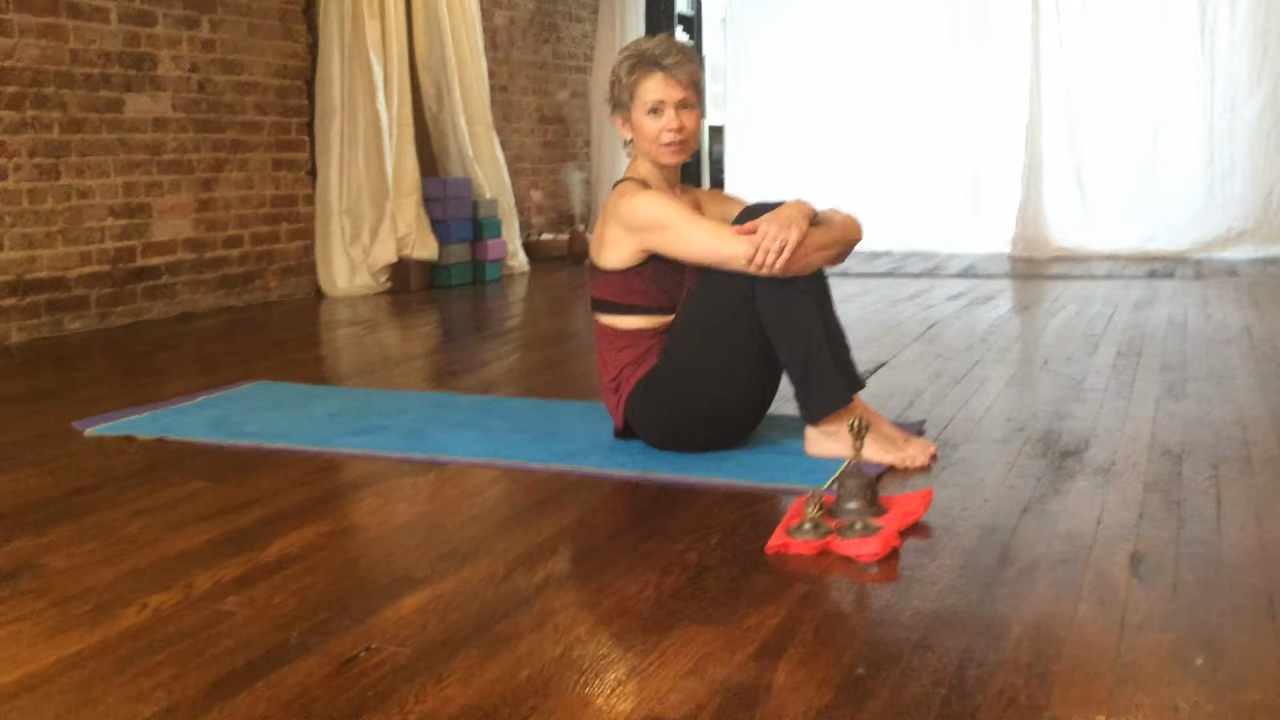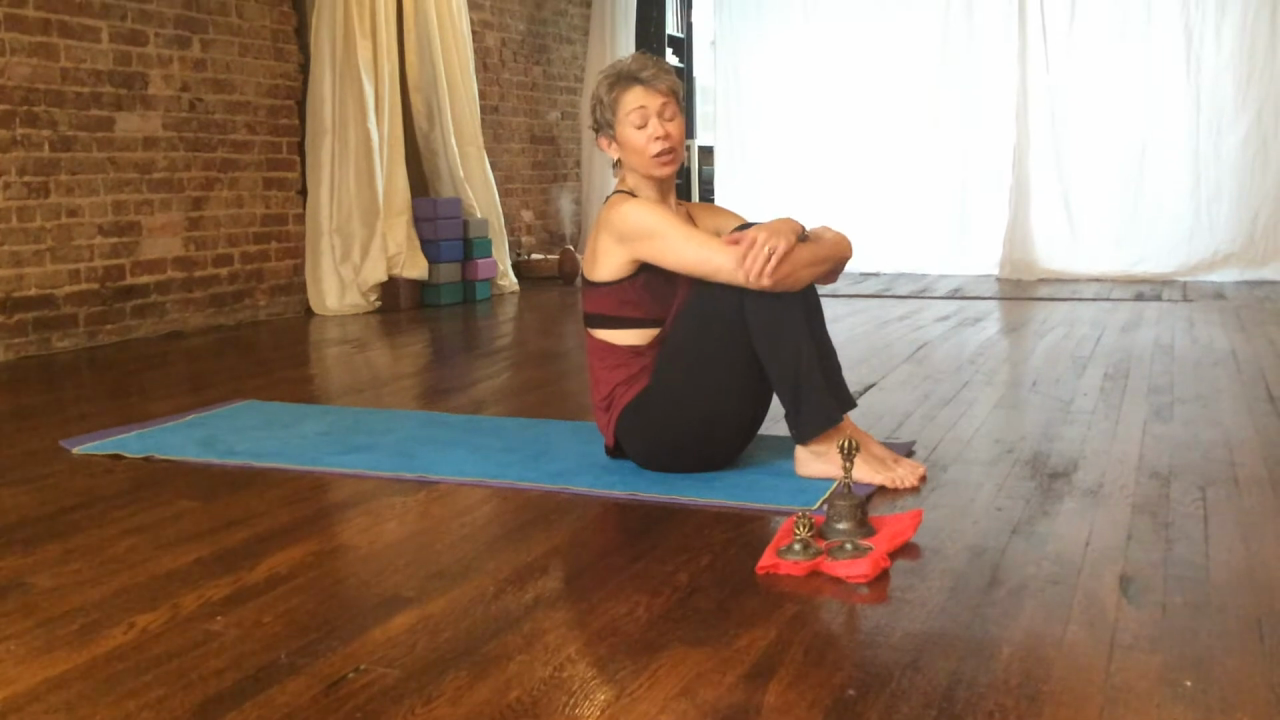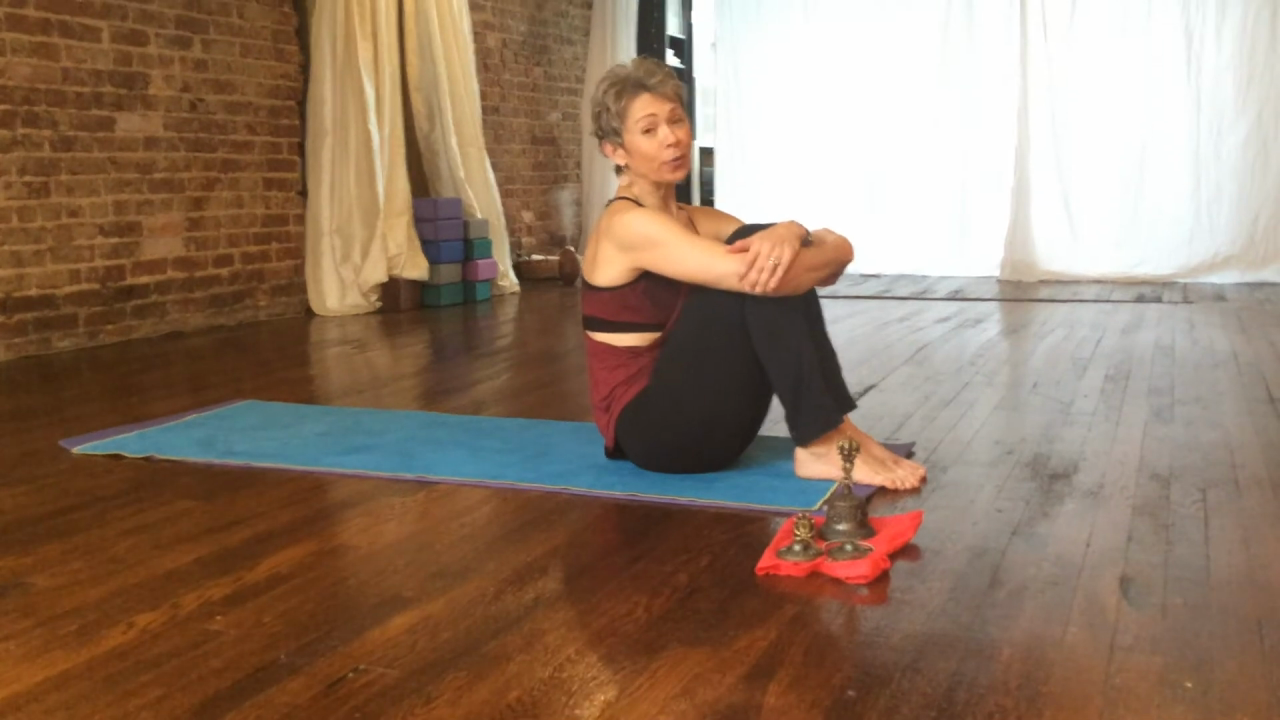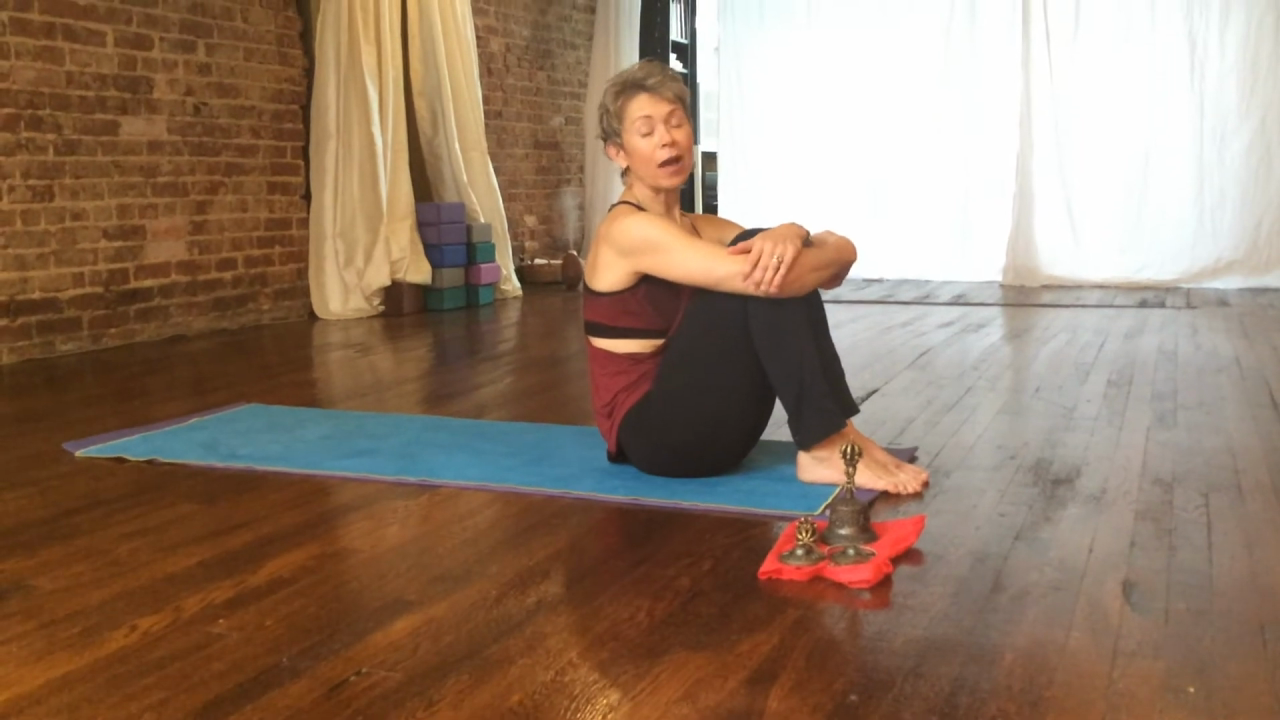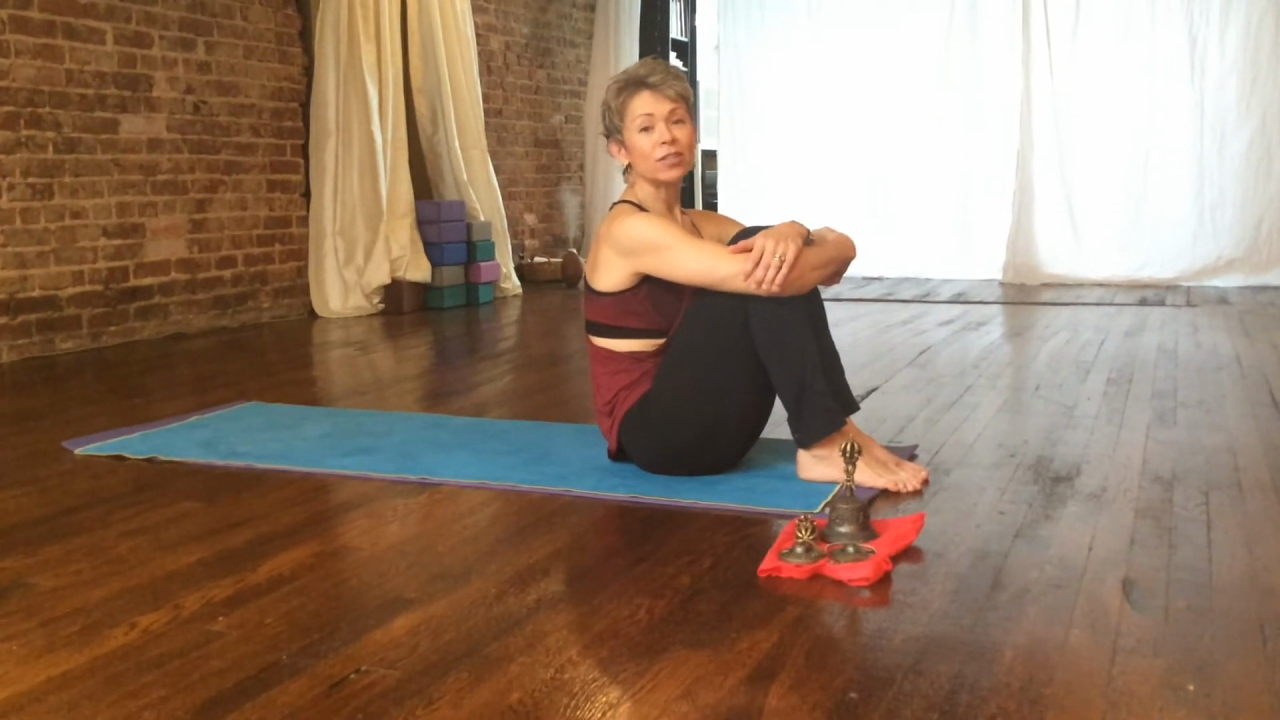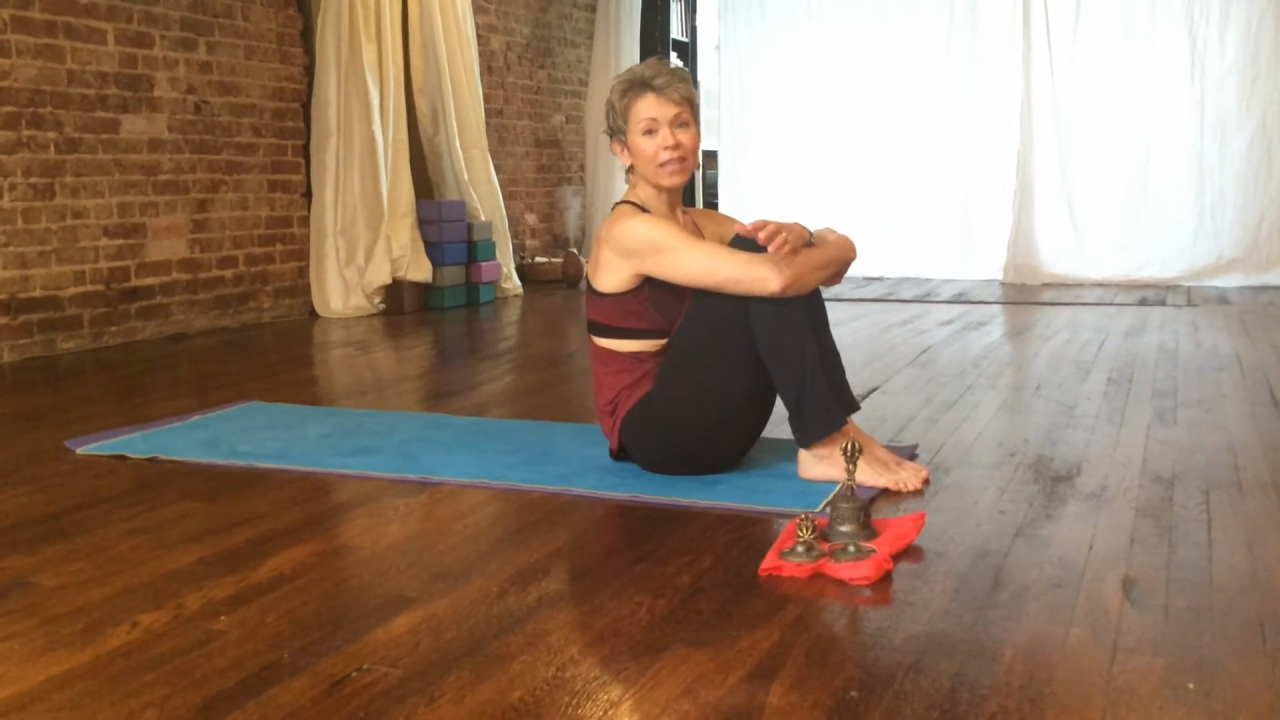
dt=0.5s
person 1, frame 1
left shoulder: (700, 203)
right shoulder: (636, 207)
left elbow: (828, 248)
right elbow: (764, 260)
left wrist: (799, 212)
right wrist: (845, 229)
left hip: (711, 402)
right hip: (660, 406)
left knee: (783, 246)
right knee: (773, 257)
left ankle: (841, 410)
right ankle: (833, 423)
person 1, frame 2
left shoulder: (697, 216)
right shoulder: (628, 218)
left elbow: (820, 269)
right elbow: (761, 271)
left wrist: (788, 230)
right wrist: (835, 244)
left hip: (702, 420)
right hip: (651, 427)
left knee: (782, 265)
right knee: (763, 269)
left ankle: (833, 430)
right ankle: (822, 444)
person 1, frame 3
left shoulder: (696, 219)
right shoulder: (629, 224)
left elbow: (818, 270)
right elbow: (755, 277)
left wrist: (792, 232)
right wrist: (836, 248)
left hip: (700, 421)
right hip: (652, 428)
left knee: (777, 263)
right knee: (765, 275)
left ankle: (831, 431)
right ankle: (822, 444)
person 1, frame 4
left shoulder: (699, 228)
right shoulder: (629, 229)
left elbow: (826, 273)
right elbow: (760, 277)
left wrist: (793, 234)
right wrist: (841, 248)
left hip: (703, 425)
right hip: (653, 432)
left knee: (782, 268)
right knee: (767, 275)
left ankle: (833, 436)
right ankle: (825, 448)
person 1, frame 5
left shoulder: (700, 224)
right shoulder: (630, 229)
left elbow: (824, 271)
right elbow: (759, 279)
left wrist: (794, 233)
right wrist: (838, 245)
left hip: (703, 425)
right hip: (654, 431)
left knee: (780, 266)
right knee: (769, 277)
left ankle: (832, 435)
right ankle: (825, 446)
person 1, frame 6
left shoulder: (701, 223)
right shoulder: (632, 231)
left elbow: (798, 273)
right elbow: (772, 279)
left wrist: (796, 236)
right wrist: (839, 247)
left hip: (705, 423)
right hip: (656, 431)
left knee: (788, 267)
right knee: (773, 276)
left ankle: (835, 435)
right ankle: (826, 446)
